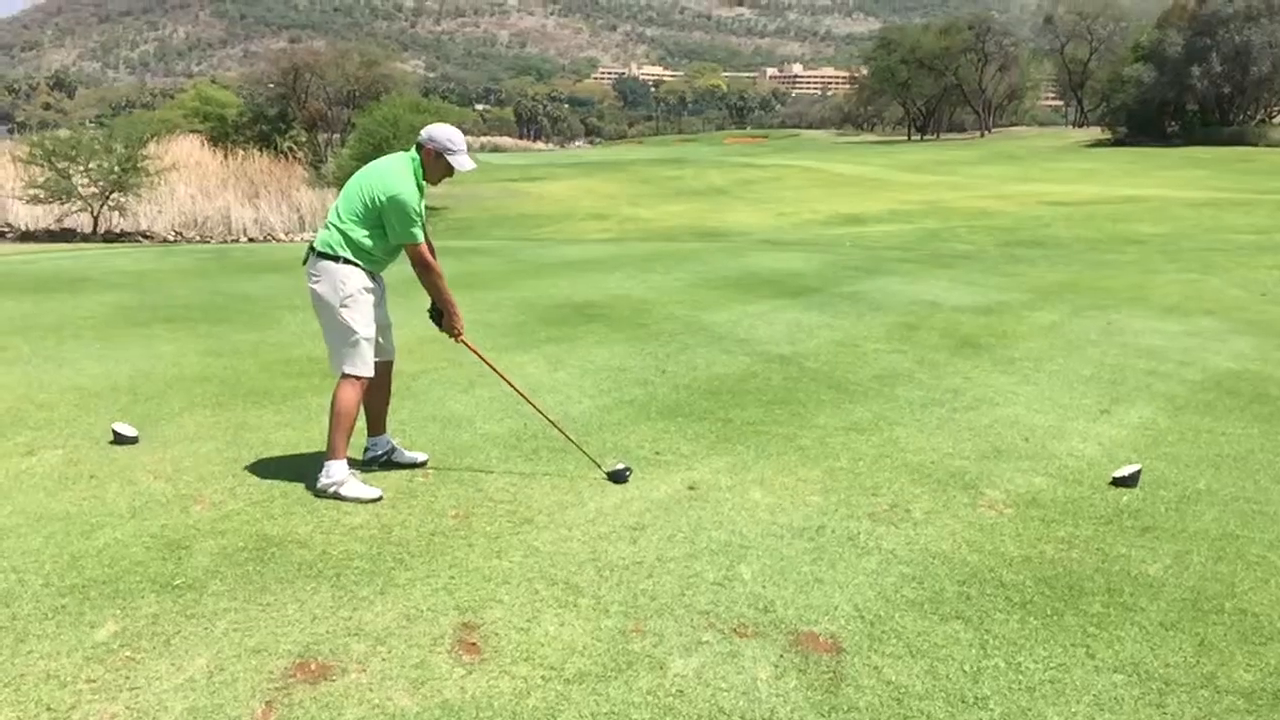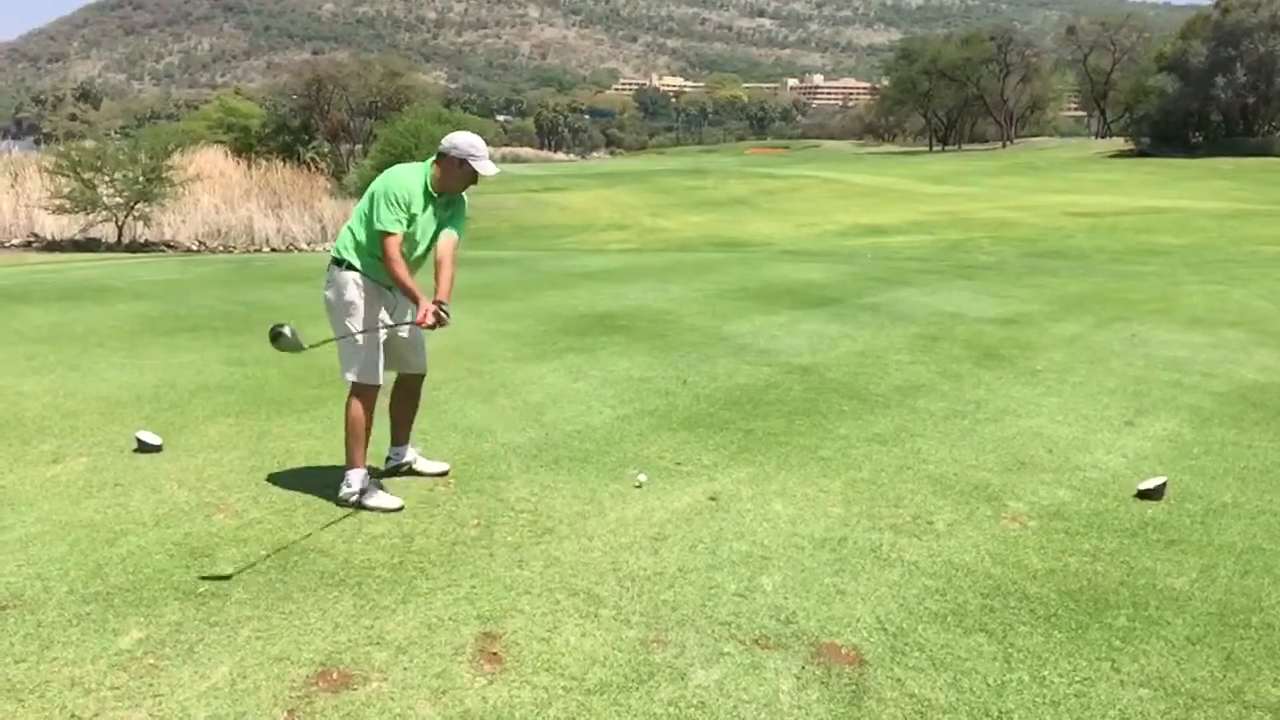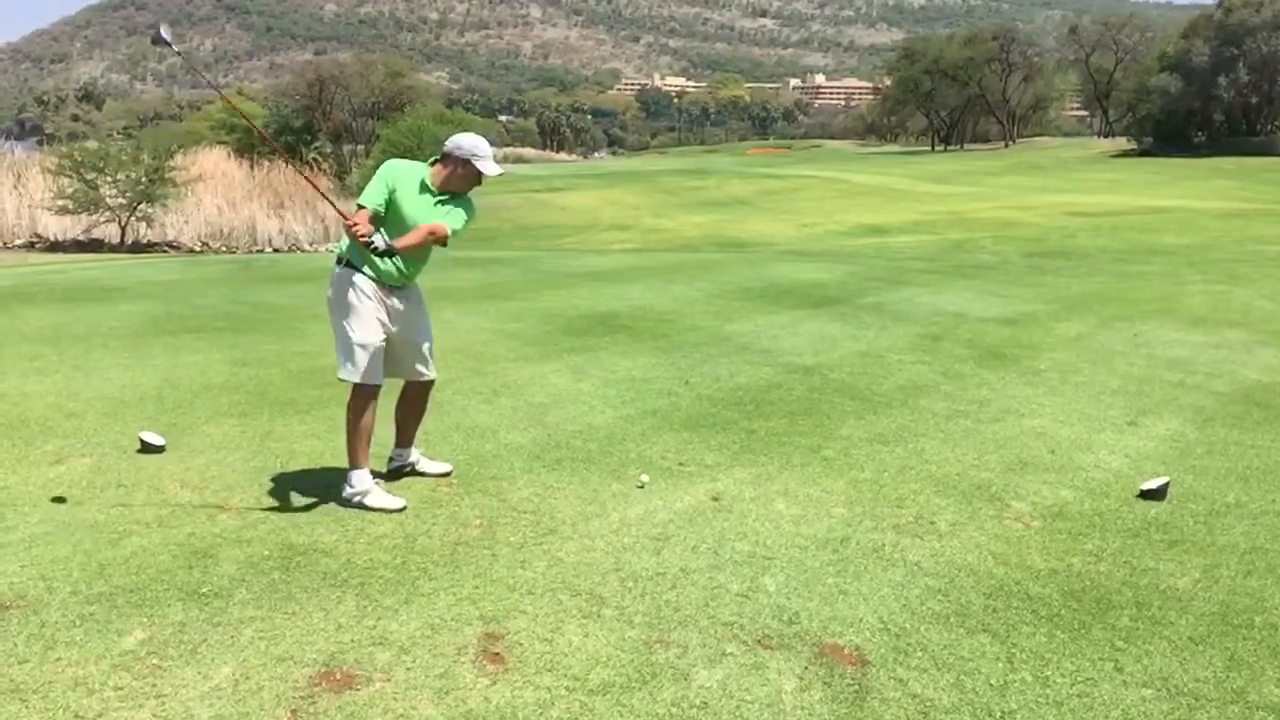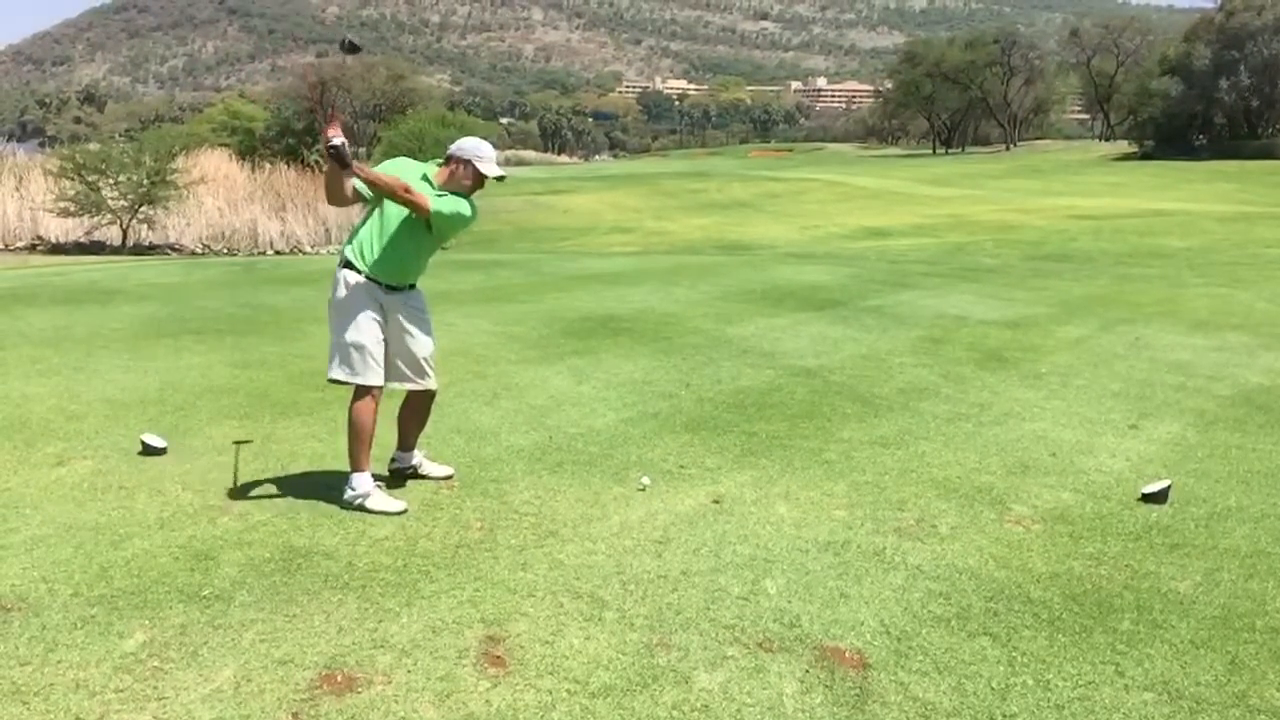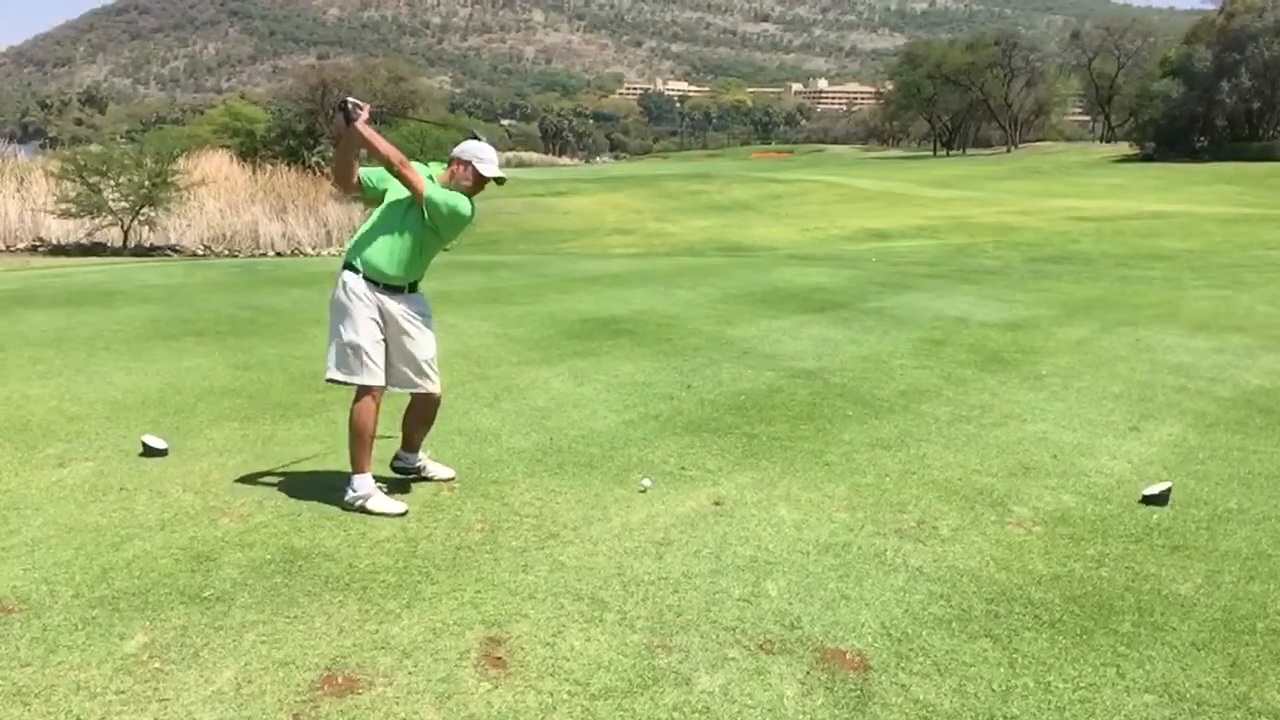
dt=1s
person 1, frame 1
left shoulder: (408, 172)
right shoulder: (399, 189)
left elbow: (425, 245)
right elbow: (421, 261)
left wrist: (438, 304)
right wrist: (450, 309)
left hip: (362, 272)
right hip: (341, 273)
left knee: (381, 360)
right knee: (357, 371)
left ankle: (378, 446)
right ankle: (333, 472)
person 1, frame 2
left shoulder: (455, 202)
right shoulder: (399, 183)
left elbow: (445, 253)
right elbow: (390, 253)
left wrist: (441, 302)
right wrist: (420, 300)
left hip: (395, 287)
right hip: (357, 281)
left knee: (413, 371)
right knee: (366, 380)
left ankle: (400, 455)
right ankle: (355, 481)
person 1, frame 3
left shoulder: (461, 206)
right shoulder: (397, 171)
left elbow: (430, 232)
right elbow: (359, 221)
left wrist: (391, 247)
right wrist: (362, 230)
left hip: (403, 289)
right hip: (360, 281)
left knee: (422, 376)
right knee: (367, 382)
left ankle: (403, 456)
right ankle: (357, 481)
person 1, frame 4
left shoulder: (462, 209)
right shoulder: (402, 167)
left elbow: (406, 196)
right elbow: (338, 197)
left wrist: (351, 164)
right wrist: (335, 163)
left hip: (404, 295)
right hip: (358, 284)
left knee: (425, 385)
right knee: (369, 385)
left ankle: (405, 458)
right ankle: (359, 484)
person 1, frame 5
left shoulder: (460, 208)
right shoulder: (416, 172)
left elbow: (401, 168)
right elbow: (345, 181)
left wrist: (361, 126)
right wrist: (348, 133)
left hip: (405, 298)
right hip: (361, 287)
left knee: (429, 391)
right knee: (370, 387)
left ankle: (409, 458)
right ankle: (360, 486)
